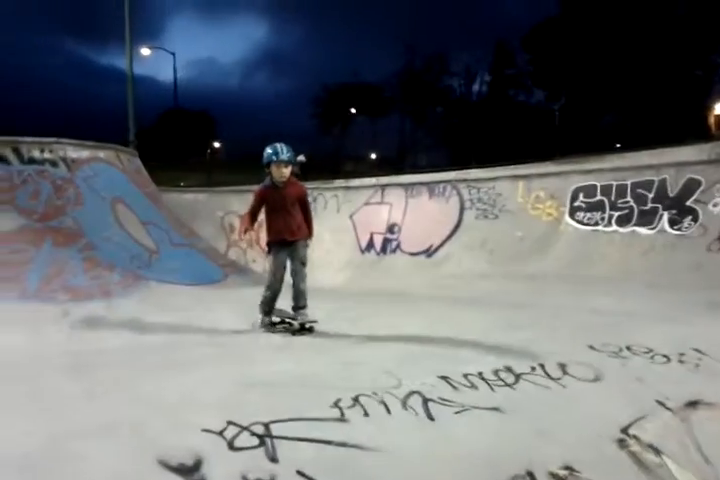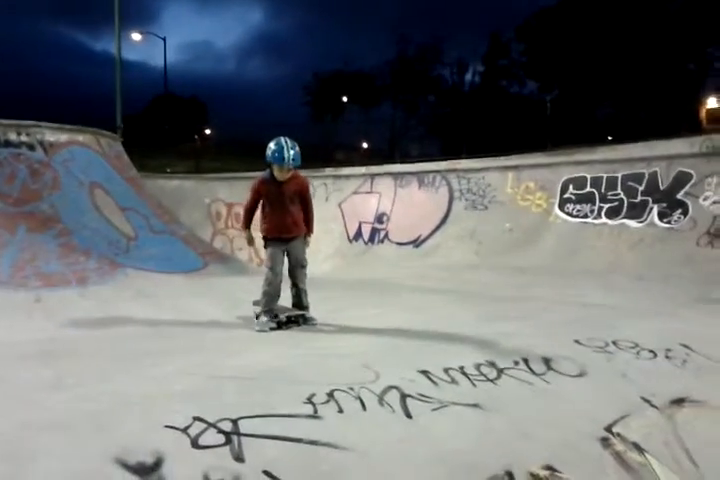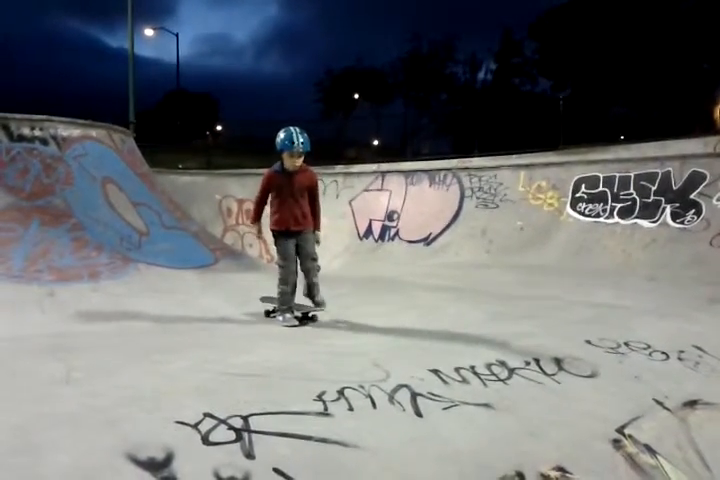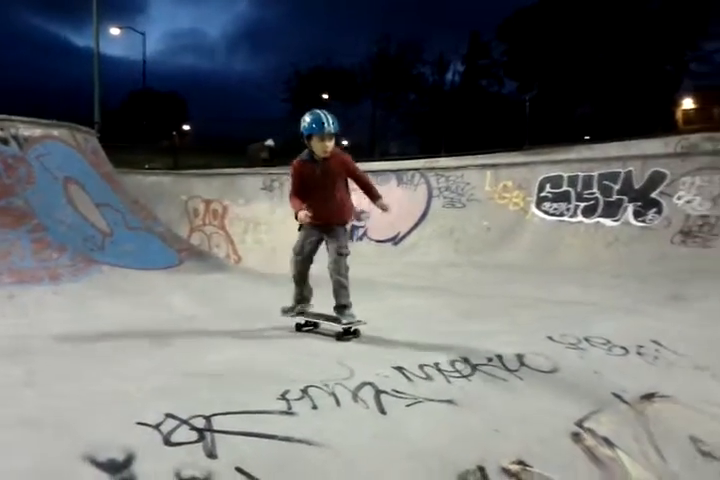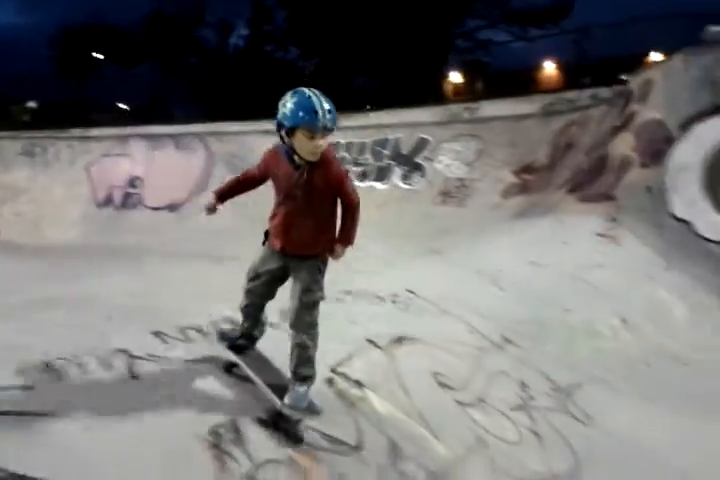
dt=1s
person 1, frame 1
left shoulder: (298, 188)
right shoulder: (264, 191)
left elbow: (307, 212)
right elbow: (253, 212)
left wrist: (309, 235)
right wrist: (248, 228)
left hip: (298, 239)
right hip: (277, 241)
left knee: (299, 275)
right knee: (275, 279)
left ankle: (301, 310)
right ankle: (265, 312)
person 1, frame 2
left shoulder: (301, 182)
right shoulder: (262, 183)
left elbow: (307, 207)
right elbow: (250, 206)
left wrist: (308, 232)
right wrist: (246, 229)
left hip: (297, 235)
right hip: (273, 237)
left knee: (299, 273)
right knee: (273, 274)
left ankle: (301, 310)
right ankle: (265, 314)
person 1, frame 3
left shoulder: (310, 176)
right shoulder: (271, 176)
left elbow: (314, 203)
right elbow: (261, 199)
left wrist: (316, 228)
right wrist: (256, 222)
left hip: (305, 229)
right hip: (282, 230)
left knee: (310, 266)
right knee: (287, 271)
left ankle: (314, 294)
right ankle: (284, 310)
person 1, frame 4
left shoulder: (342, 160)
right shoulder: (300, 165)
left elbow: (360, 179)
right elbow: (294, 194)
left wrist: (377, 199)
right wrist: (299, 210)
left hip: (338, 223)
right hip: (312, 223)
left knee: (338, 266)
right knee: (300, 262)
left ankle: (343, 308)
right ankle: (301, 301)
person 1, frame 5
left shoulder: (332, 169)
right shoulder: (275, 157)
left elbow: (351, 203)
right elbow: (251, 177)
left wrist: (343, 240)
right wrist: (219, 196)
left hip: (313, 253)
right hip: (277, 244)
left knee: (303, 317)
right knee: (254, 290)
left ankle: (302, 380)
right ankle: (248, 332)
